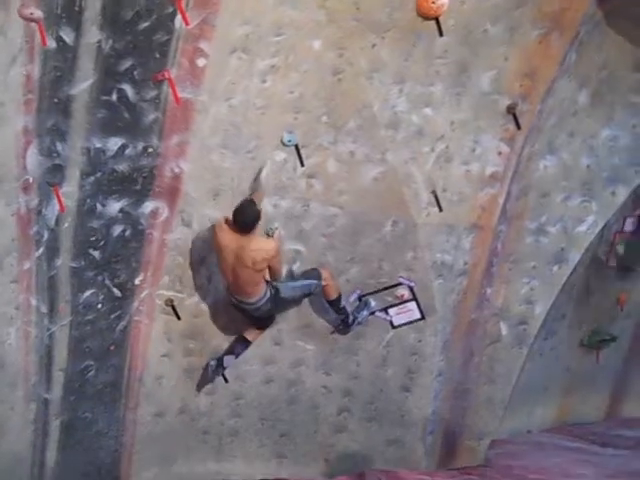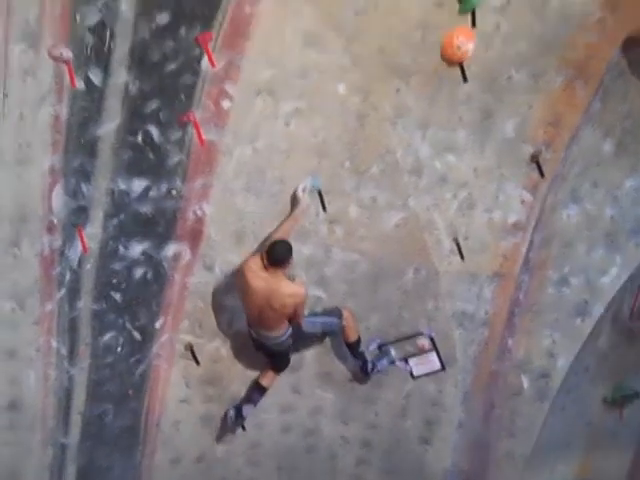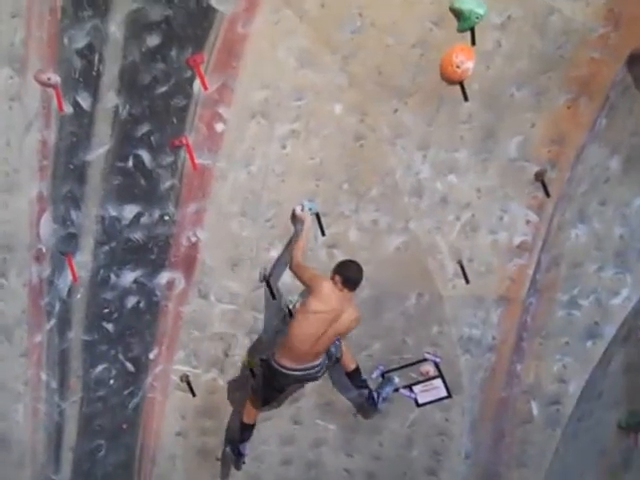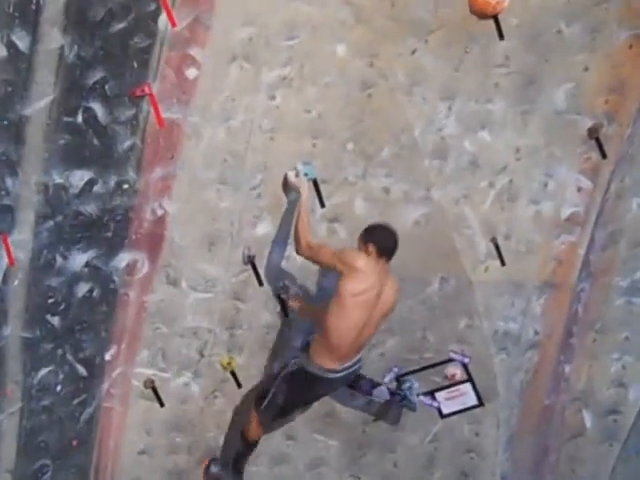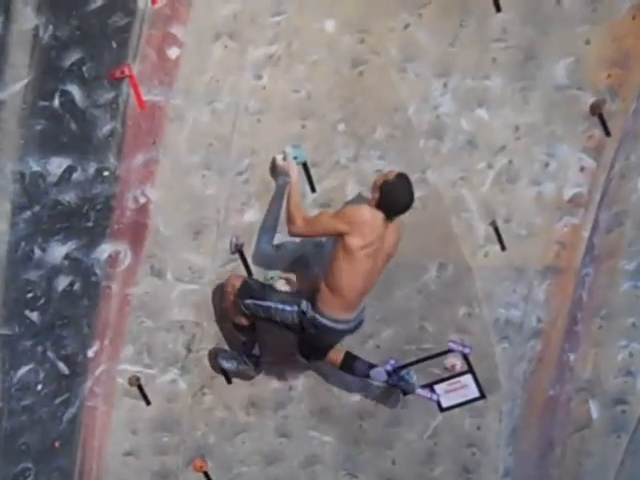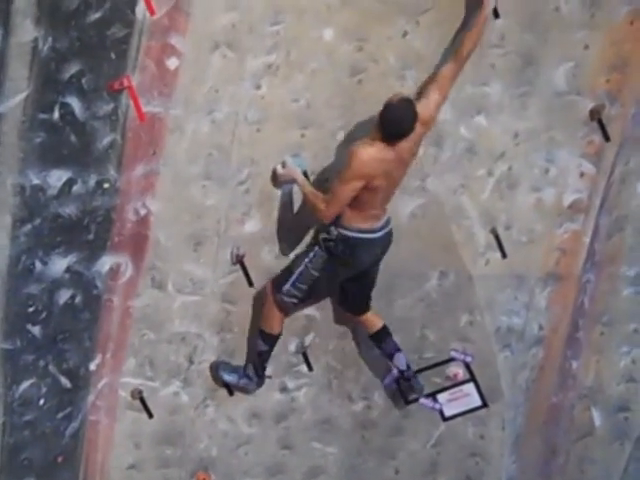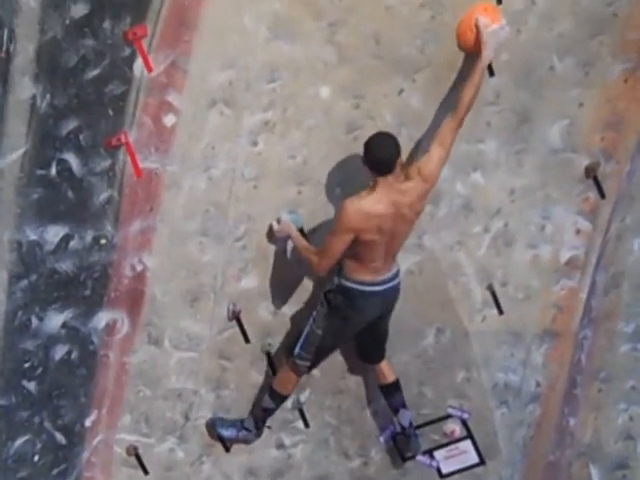
dt=0.7s
person 1, frame 1
left shoulder: (220, 230)
right shoulder: (268, 247)
left elbow: (242, 223)
right elbow: (276, 275)
left hip: (236, 299)
right hip: (262, 303)
left knee: (260, 325)
right knee: (324, 276)
left ankle: (219, 364)
right ankle: (348, 318)
person 1, frame 2
left shoulder: (249, 267)
right shoulder: (296, 292)
left elbow: (273, 240)
right elbow: (299, 321)
left wrist: (299, 208)
left hip: (256, 334)
right hip: (281, 338)
left knee: (276, 366)
right knee: (345, 317)
left ankle: (239, 411)
right ankle: (364, 364)
person 1, frame 3
left shoulder: (324, 289)
right shoulder: (354, 316)
left hip: (281, 370)
right hip: (315, 369)
left knee: (255, 401)
right ankle: (367, 393)
person 1, frame 4
left shoulder: (358, 264)
right shoulder: (392, 289)
left elbow: (304, 246)
left wrist: (303, 194)
right wrist: (304, 308)
left hip: (318, 373)
right hip: (351, 368)
left knee: (261, 411)
person 1, frame 5
left shoulder: (360, 217)
right shoulder: (395, 234)
left elbow: (297, 226)
left wrist: (292, 177)
right wrist: (308, 284)
left hip: (322, 320)
right hip: (351, 320)
left knee: (233, 287)
right knee: (315, 350)
left ankle: (248, 357)
right ankle: (389, 375)
person 1, frame 6
left shoulder: (364, 157)
right shoulder: (421, 124)
left elbow: (326, 212)
right elbow: (456, 59)
left wrist: (297, 178)
left hip: (348, 242)
right hip: (379, 238)
left knee: (276, 299)
right knee: (360, 308)
left ankle: (252, 375)
right ankle: (406, 374)
person 1, frame 7
left shoulder: (354, 211)
right shoulder: (422, 183)
left elbow: (321, 265)
right elbow: (455, 118)
left wrist: (293, 234)
right wrist: (482, 57)
left hip: (353, 297)
right hip: (389, 289)
left knee: (297, 364)
right knee: (376, 358)
left ankle: (251, 427)
right ankle: (408, 433)
